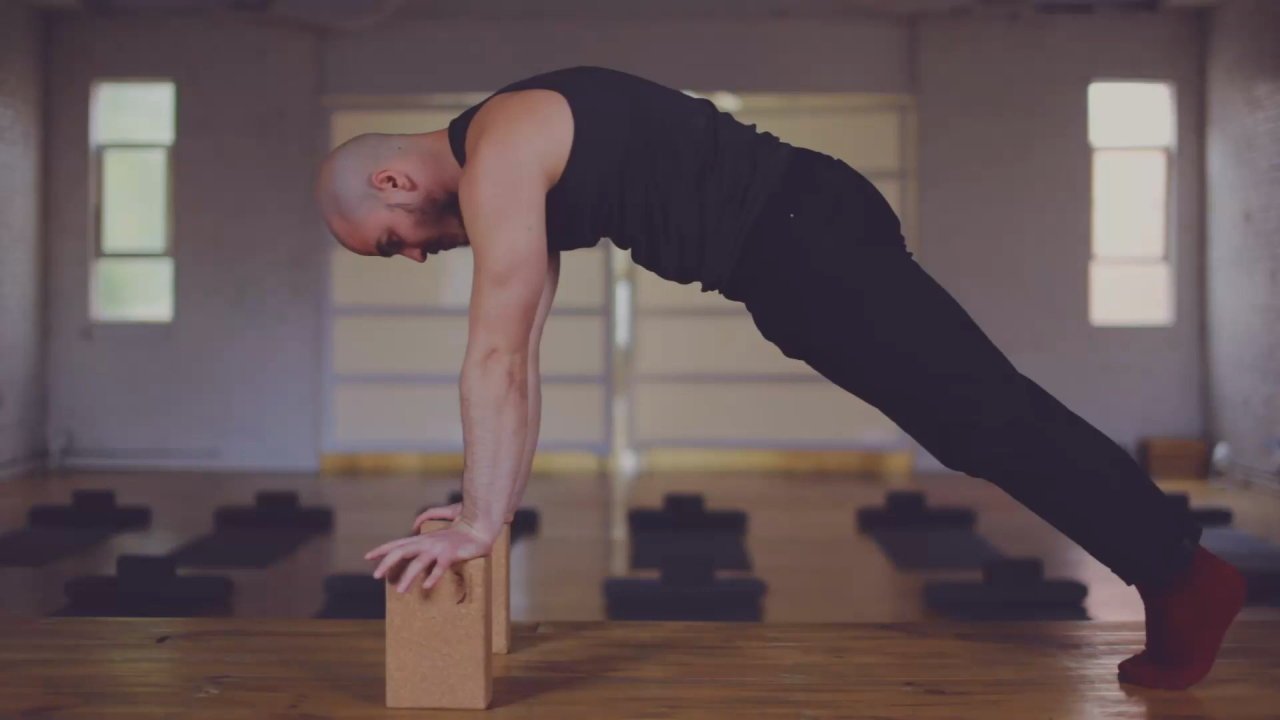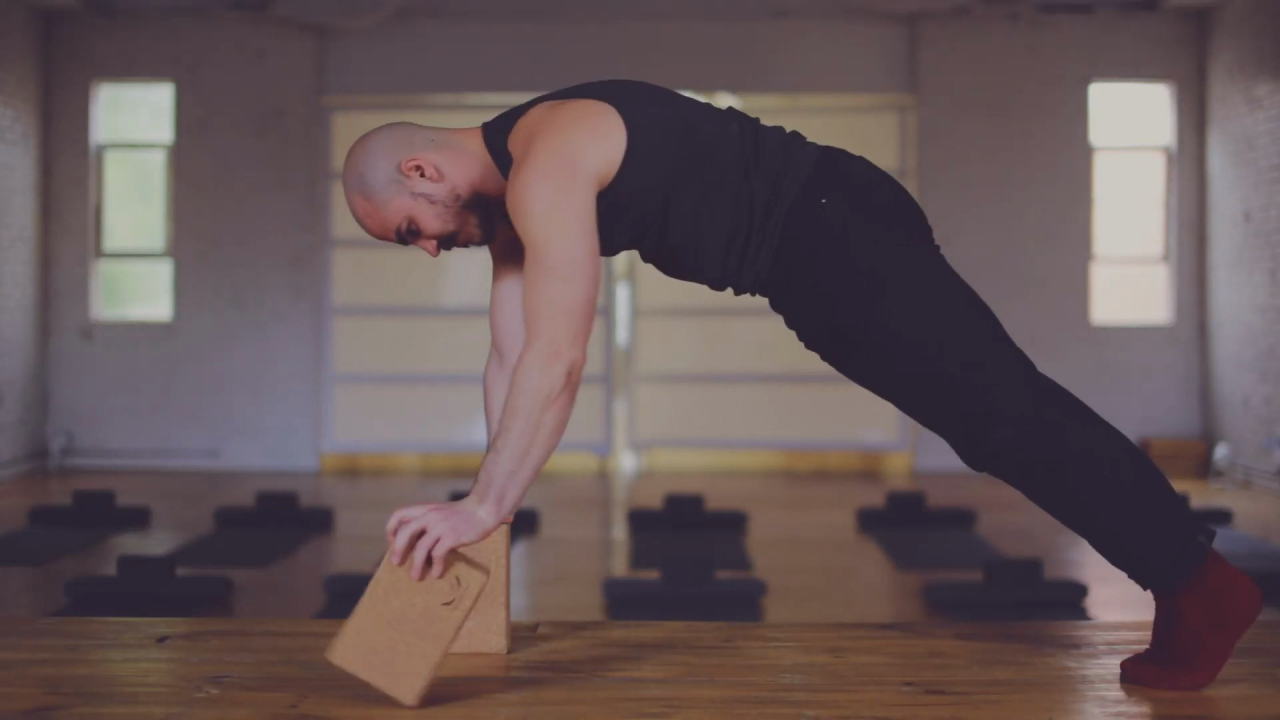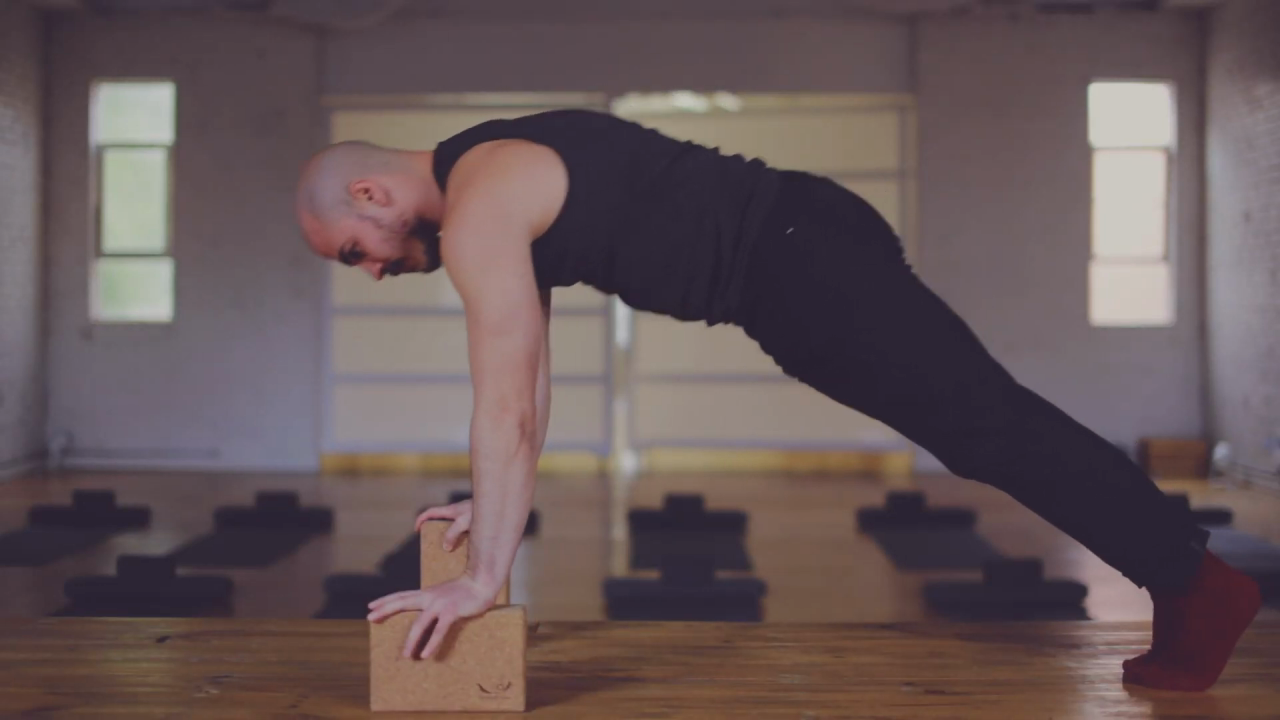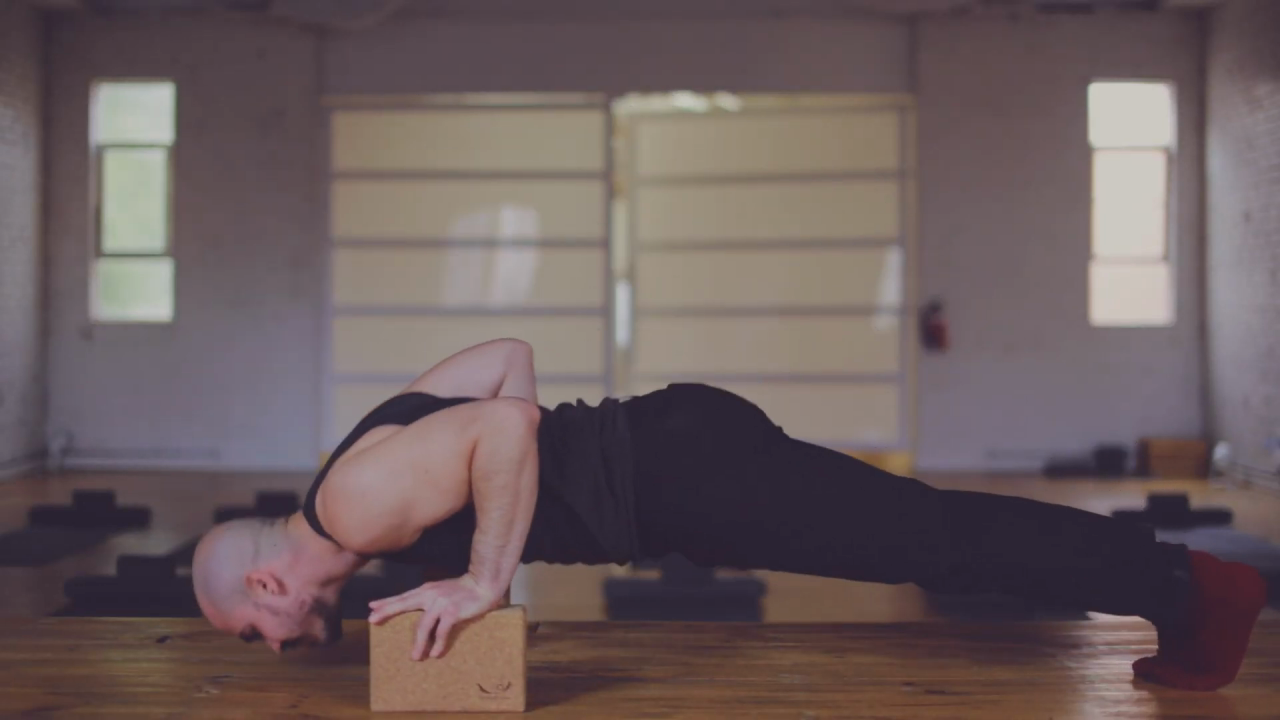
dt=1s
person 1, frame 1
left shoulder: (497, 159)
right shoulder: (514, 173)
left elbow: (494, 354)
right elbow: (518, 354)
left wrist: (477, 523)
right wrist: (491, 504)
left hip: (804, 235)
right hip: (791, 242)
left knee: (985, 415)
right knee: (975, 417)
left ankle: (1184, 576)
right ankle: (1170, 576)
person 1, frame 2
left shoulder: (546, 165)
right shoulder: (516, 189)
left elbow: (557, 359)
right elbow: (515, 351)
left wrist: (482, 507)
right wrist: (491, 497)
left hip: (835, 229)
right hip: (810, 254)
left knee: (1007, 413)
right knee: (995, 418)
left ankle: (1200, 583)
right ankle: (1186, 586)
person 1, frame 3
left shoulder: (479, 207)
right shoulder: (481, 193)
left elbow: (505, 400)
right elbow: (522, 372)
left wrist: (483, 577)
right wrist: (493, 503)
left hip: (802, 257)
right hip: (787, 262)
left knee: (991, 428)
right knee: (982, 429)
left ankle: (1201, 590)
right ankle: (1186, 596)
person 1, frame 4
left shoulder: (356, 504)
right shoulder: (372, 459)
left elbow: (506, 428)
right elbow: (511, 355)
left wrist: (485, 578)
left hip: (688, 478)
right hip: (681, 442)
left knee: (946, 541)
right knee: (942, 529)
left ankle: (1192, 589)
right ankle: (1178, 584)
